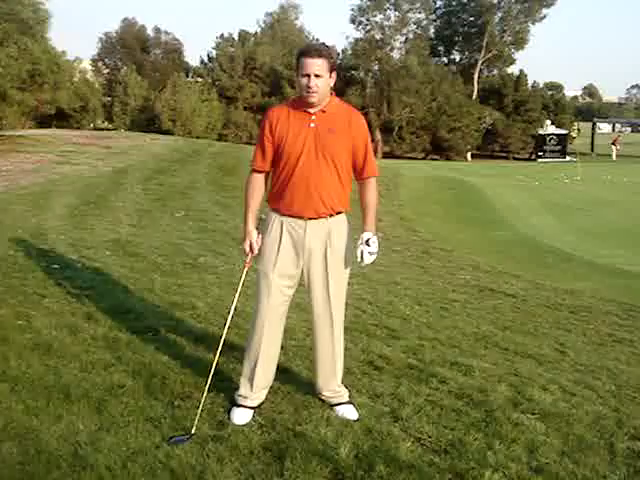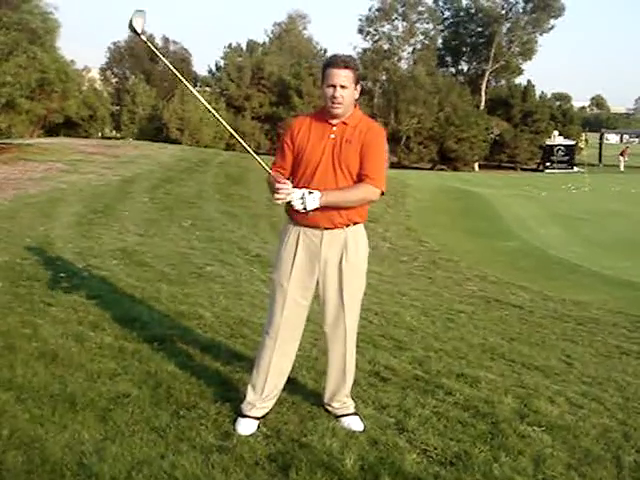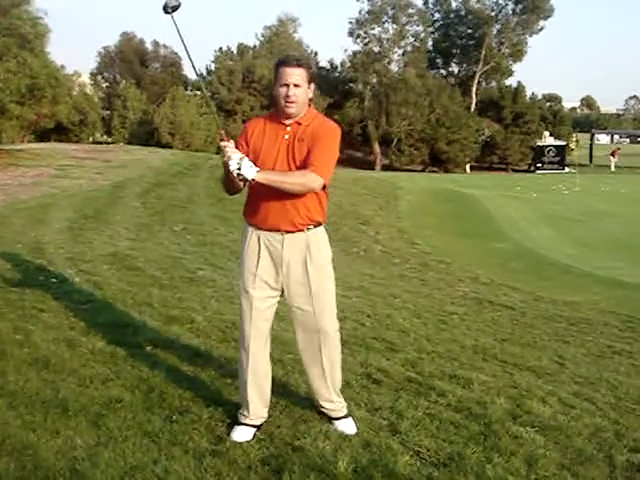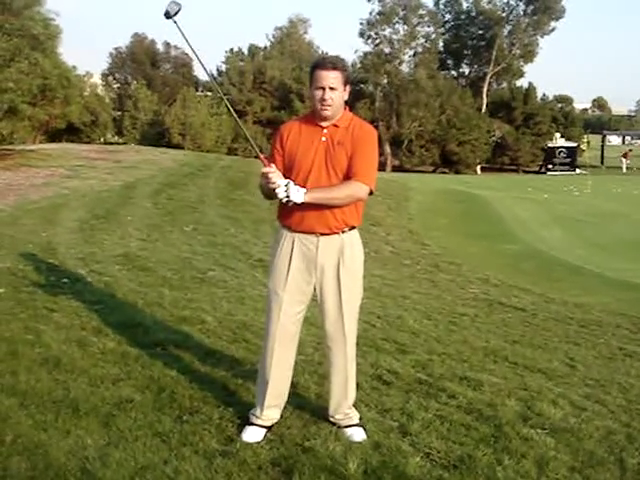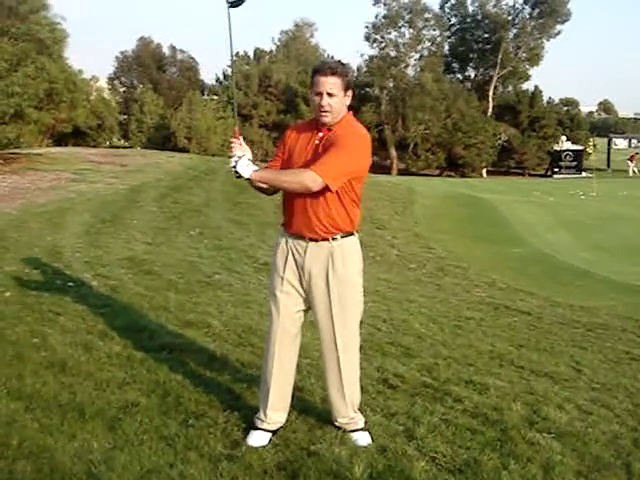
dt=1s
person 1, frame 1
left shoulder: (352, 120)
right shoulder: (276, 117)
left elbow: (367, 178)
right elbow: (258, 173)
left wrist: (369, 229)
right wrist: (250, 226)
left hip: (331, 229)
right hip: (282, 226)
left knee: (329, 312)
right knee: (268, 310)
left ankle: (332, 389)
right ankle: (250, 392)
person 1, frame 2
left shoulder: (371, 132)
right shoulder: (298, 126)
left elbow: (371, 190)
right elbow: (277, 175)
left wrist: (316, 197)
right wrist: (279, 186)
left hip: (346, 240)
right hip: (299, 236)
left knee: (342, 324)
right knee: (282, 320)
left ankle: (339, 400)
right ankle: (256, 402)
person 1, frame 3
left shoulder: (326, 130)
right shoulder: (253, 128)
left elbow: (311, 181)
right elbow: (232, 188)
left wrist: (254, 172)
right wrist: (231, 168)
left hip: (307, 240)
right hip: (260, 239)
left knee: (321, 325)
right knee: (254, 327)
left ankle: (332, 403)
right ankle: (252, 412)
person 1, frame 4
left shoulder: (362, 133)
right shoulder: (288, 130)
left elbow: (359, 189)
right elbow: (268, 190)
left wrist: (300, 194)
right wrist: (273, 184)
left hip: (341, 244)
right hip: (293, 242)
left knee: (342, 330)
right knee: (280, 326)
left ankle: (343, 411)
right ankle: (265, 412)
person 1, frame 5
left shoulder: (355, 138)
right shoulder: (294, 133)
left elbow: (310, 181)
right elbow: (274, 184)
left wrist: (252, 170)
right wrist: (249, 167)
left hip: (336, 251)
right hip: (291, 246)
left knee: (341, 336)
right knee: (282, 331)
left ankle: (348, 416)
right ankle: (269, 417)
